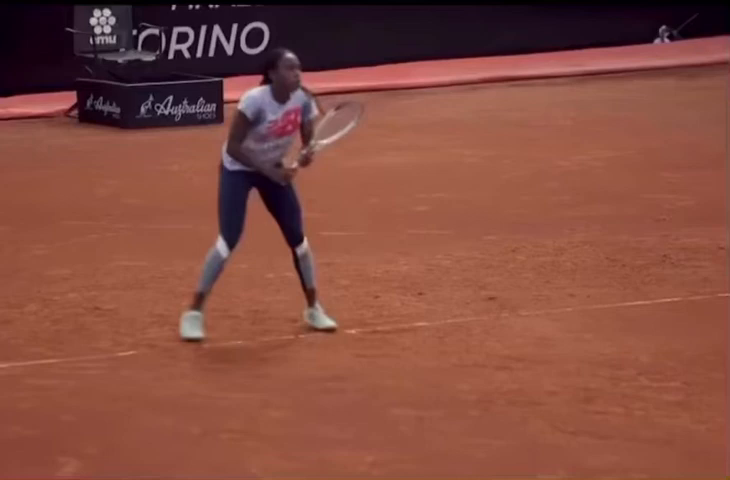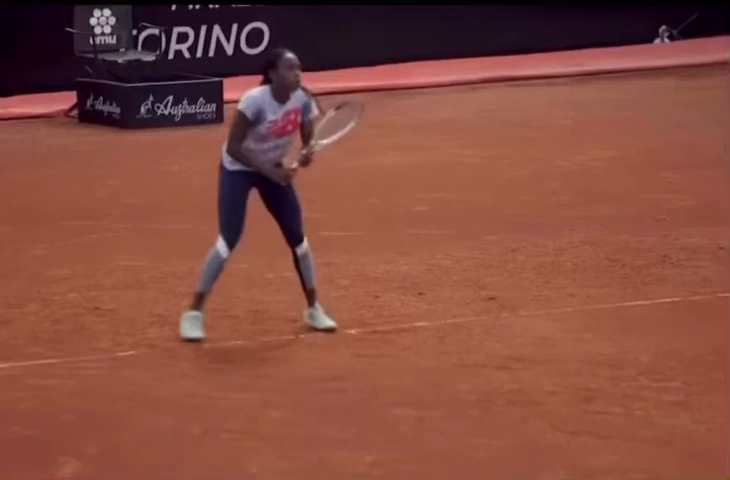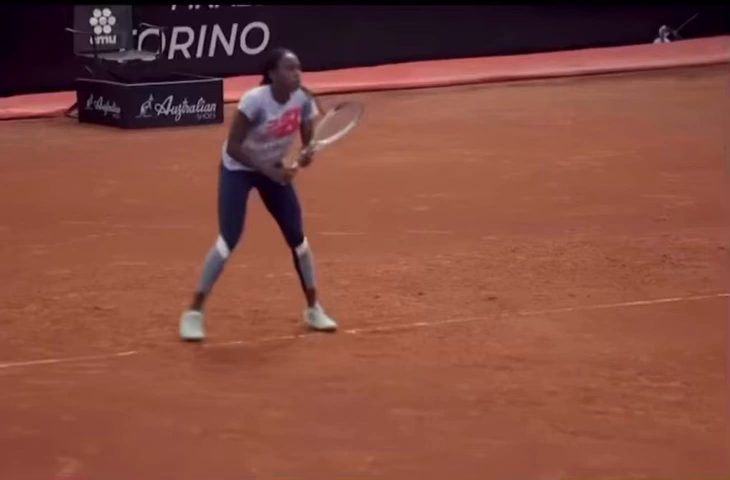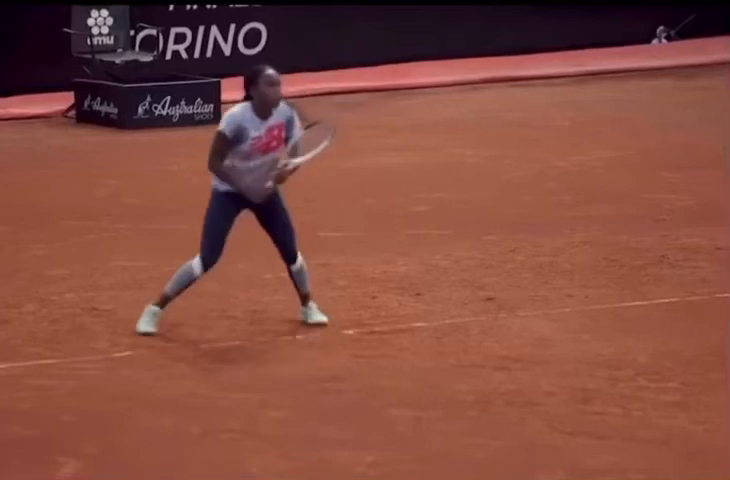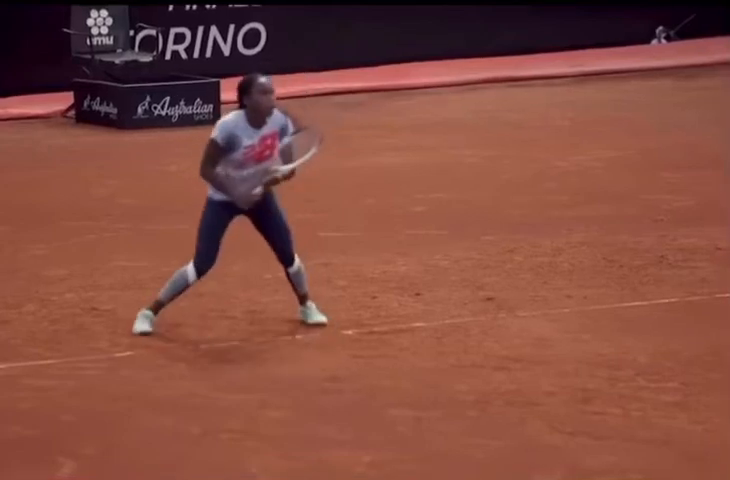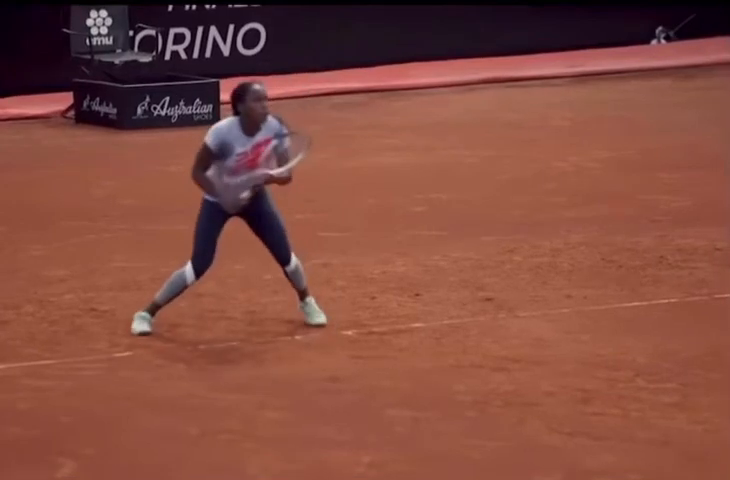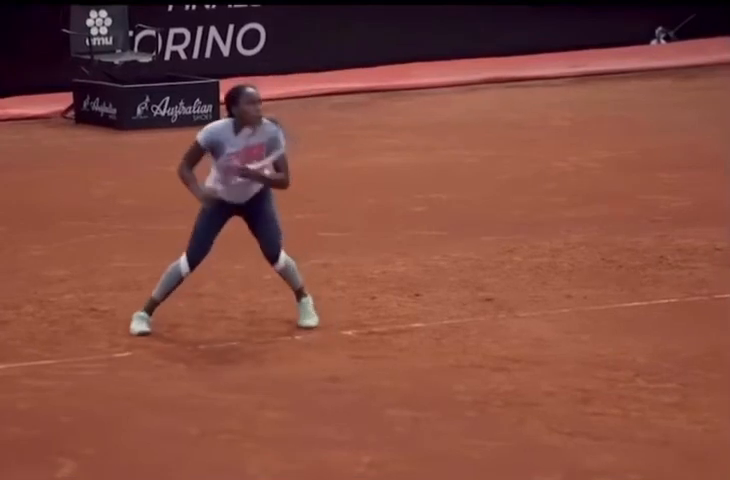
dt=0.4s
person 1, frame 1
left shoulder: (303, 100)
right shoulder: (255, 100)
left elbow: (309, 141)
right elbow: (233, 147)
left wrist: (307, 156)
right wrist: (270, 172)
left hip: (275, 169)
right hip: (238, 170)
left knee: (297, 238)
right knee: (228, 240)
left ankle: (313, 308)
right ankle: (194, 312)
person 1, frame 2
left shoulder: (304, 100)
right shoulder: (255, 100)
left elbow: (309, 141)
right elbow: (232, 147)
left wrist: (307, 156)
right wrist: (269, 172)
left hip: (274, 170)
right hip: (238, 170)
left knee: (297, 238)
right knee: (229, 240)
left ankle: (313, 308)
right ankle: (194, 312)
person 1, frame 3
left shoulder: (303, 100)
right shoulder: (255, 100)
left elbow: (309, 141)
right elbow: (233, 147)
left wrist: (307, 155)
right wrist: (269, 171)
left hip: (274, 169)
right hip: (238, 170)
left knee: (297, 238)
right knee: (228, 240)
left ankle: (313, 308)
right ankle: (194, 312)
person 1, frame 4
left shoulder: (287, 114)
right shoulder: (236, 117)
right elbow: (214, 163)
left wrist: (285, 172)
right wrist: (246, 189)
left hip: (265, 188)
right hip: (229, 190)
left knee: (290, 252)
right knee: (207, 259)
left ankle: (308, 305)
right ankle: (155, 309)
person 1, frame 5
left shoulder: (281, 122)
right shoulder: (229, 126)
left elbow: (290, 166)
right elbow: (206, 169)
left wrist: (279, 176)
right wrist: (236, 194)
left hip: (259, 194)
right hip: (223, 198)
left knee: (287, 255)
right knee: (202, 265)
left ankle: (306, 305)
right ankle: (149, 312)
person 1, frame 6
left shoulder: (276, 128)
right shoulder: (223, 132)
left elbow: (287, 175)
right elbow: (198, 171)
left wrist: (273, 176)
right wrist: (223, 197)
left hip: (254, 198)
right hip: (218, 201)
left knee: (284, 254)
right knee: (199, 266)
left ankle: (307, 302)
right ankle: (147, 313)
person 1, frame 7
left shoulder: (272, 132)
right shoulder: (216, 132)
left elbow: (284, 181)
right elbow: (185, 167)
left wrist: (252, 174)
right wrist: (196, 189)
left hip: (256, 197)
right hip: (219, 199)
left knee: (274, 254)
right knee: (191, 258)
left ankle: (304, 301)
right ankle: (145, 313)
